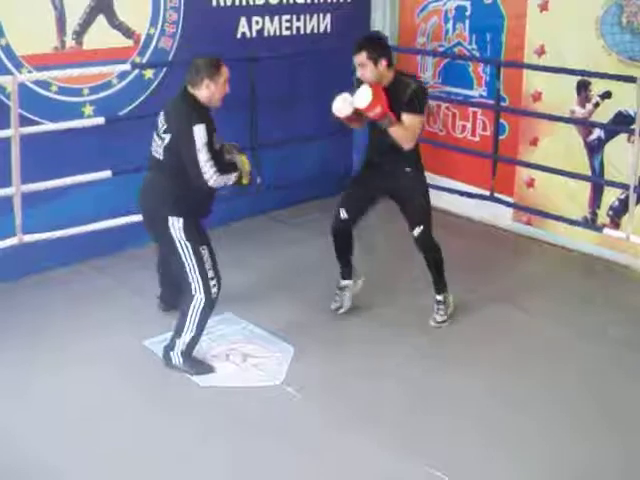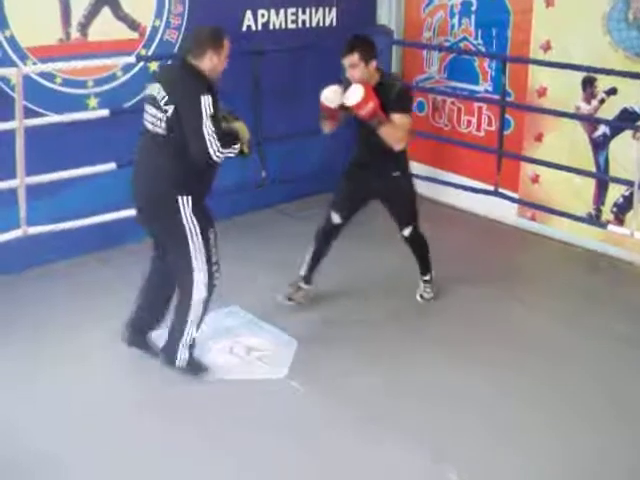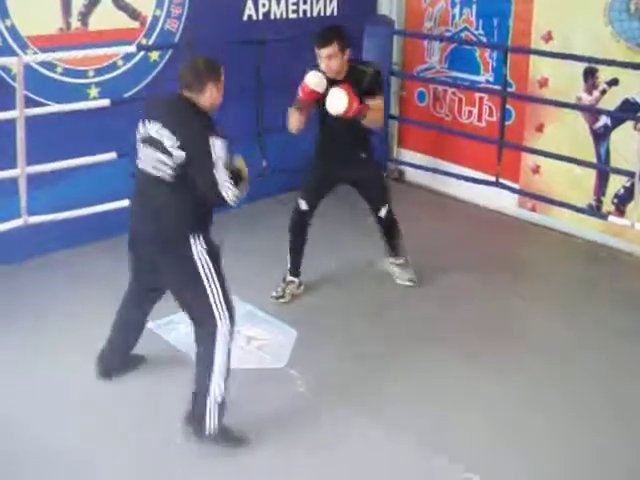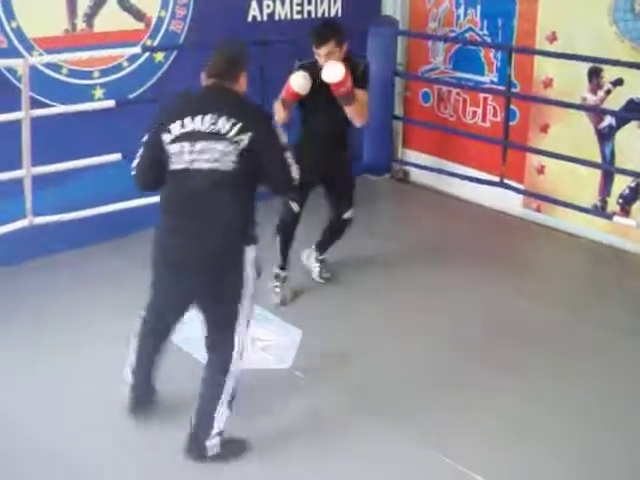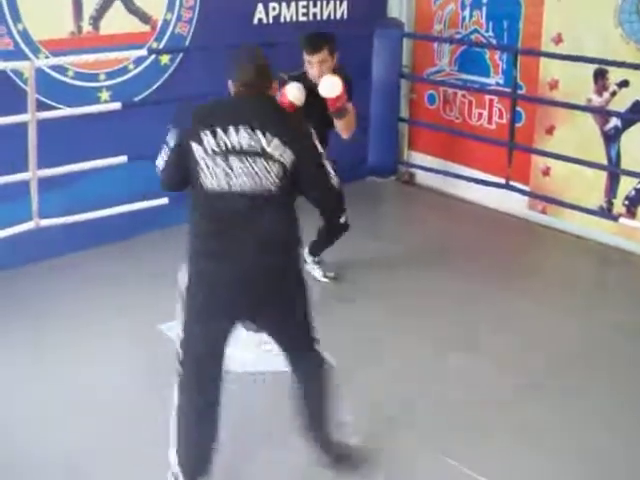
dt=0.2s
person 1, frame 1
left shoulder: (183, 106)
right shoulder: (192, 121)
right elbow: (208, 176)
left wrist: (224, 151)
right wrist: (238, 169)
left hip: (161, 203)
right hip: (173, 212)
left knee: (174, 254)
right knee: (204, 288)
left ankle: (170, 296)
right ankle: (178, 352)
person 1, frame 2
left shoulder: (167, 75)
right shoulder: (197, 91)
right elbow: (208, 151)
left wrist: (219, 123)
right wrist: (236, 138)
left hip: (148, 186)
right hip: (175, 194)
left knee: (165, 261)
right knee: (199, 276)
left ankle: (138, 329)
right ankle: (178, 352)
person 1, frame 3
left shoulder: (155, 111)
right shoulder: (202, 132)
right elbow: (222, 194)
right wrist: (239, 177)
left hip: (142, 229)
right hip: (181, 237)
left knee: (141, 294)
right knee: (217, 325)
left ankle: (113, 358)
right ankle: (206, 421)
person 1, frame 4
left shoulder: (170, 114)
right shoulder: (255, 119)
left elbow: (144, 178)
right elbow: (286, 181)
left hip: (173, 240)
right hip: (228, 247)
left knee: (158, 317)
right knee: (227, 345)
left ankle: (140, 393)
right ankle: (207, 438)
person 1, frame 5
left shoulder: (199, 122)
right shoulder: (294, 131)
left elbow: (169, 177)
right elbow: (329, 199)
left hip: (211, 266)
right hip: (274, 268)
left knee: (198, 371)
right knee: (305, 355)
right ankle: (327, 444)
person 2, frame 1
left shoulder: (412, 90)
right shoulder: (368, 87)
left elbow: (408, 141)
right elbow: (358, 123)
left wrist: (380, 114)
right wrist: (347, 113)
left hip: (406, 173)
right hip: (373, 168)
left knee: (423, 238)
right knee: (340, 224)
left ankle: (442, 296)
right ankle: (347, 281)
person 2, frame 2
left shoulder: (398, 90)
right shoulder: (353, 87)
left elbow: (399, 142)
right elbow: (329, 128)
left wrist: (372, 113)
right wrist: (330, 110)
left hip: (394, 175)
right hip: (361, 170)
left knee: (410, 233)
right knee: (330, 227)
left ankle: (426, 276)
right ankle: (304, 282)
person 2, frame 3
left shoulder: (368, 75)
right shoulder: (316, 79)
left elbow: (377, 121)
right elbow: (294, 127)
left wrist: (356, 110)
right wrist: (303, 99)
left hip: (360, 158)
right hip: (326, 157)
left knee: (385, 216)
right knee: (300, 216)
left ankle: (396, 259)
right ankle: (293, 278)
person 2, frame 4
left shoulder: (357, 70)
right shoulder: (303, 71)
left elbow: (360, 119)
right elbow: (279, 119)
left wrist: (345, 91)
right wrist: (288, 96)
left hip: (337, 156)
right hip: (306, 155)
left knee: (343, 218)
right knee: (290, 215)
left ankle: (315, 255)
right ankle: (281, 273)
person 2, frame 5
left shoulder: (342, 84)
right shoulder: (290, 83)
left elbow: (347, 132)
left wrist: (337, 104)
left knee: (340, 223)
left ankle: (312, 256)
person 3, frame 1
left shoulder: (587, 104)
right shoulder: (574, 110)
right elbow: (584, 117)
right wrist: (598, 100)
left hip: (601, 133)
right hip: (593, 143)
left knee: (623, 115)
right knee: (597, 179)
right ankle: (592, 213)
person 3, frame 2
left shoulder: (592, 100)
right shoulder: (580, 106)
right elbow: (589, 113)
right wrist: (604, 96)
left hip: (606, 130)
right hip: (599, 140)
right knee: (602, 175)
right ankle: (596, 209)
person 3, frame 3
left shoulder: (594, 91)
right shoulder: (581, 97)
right elbow: (591, 104)
right wrist: (605, 87)
left hip: (607, 121)
right hip: (599, 130)
right knee: (603, 166)
right ankle: (597, 200)
person 3, frame 4
left shoulder: (599, 91)
right shoulder: (586, 97)
right elbow: (596, 104)
right wrist: (610, 87)
left hip: (612, 121)
right hip: (604, 131)
right knee: (608, 166)
right ankle: (602, 201)
person 3, frame 5
left shoulder: (604, 93)
right shoulder: (591, 99)
right elbow: (601, 106)
right wrist: (615, 89)
left hip: (618, 123)
right hip: (610, 132)
right knee: (613, 168)
right ankle: (608, 203)
